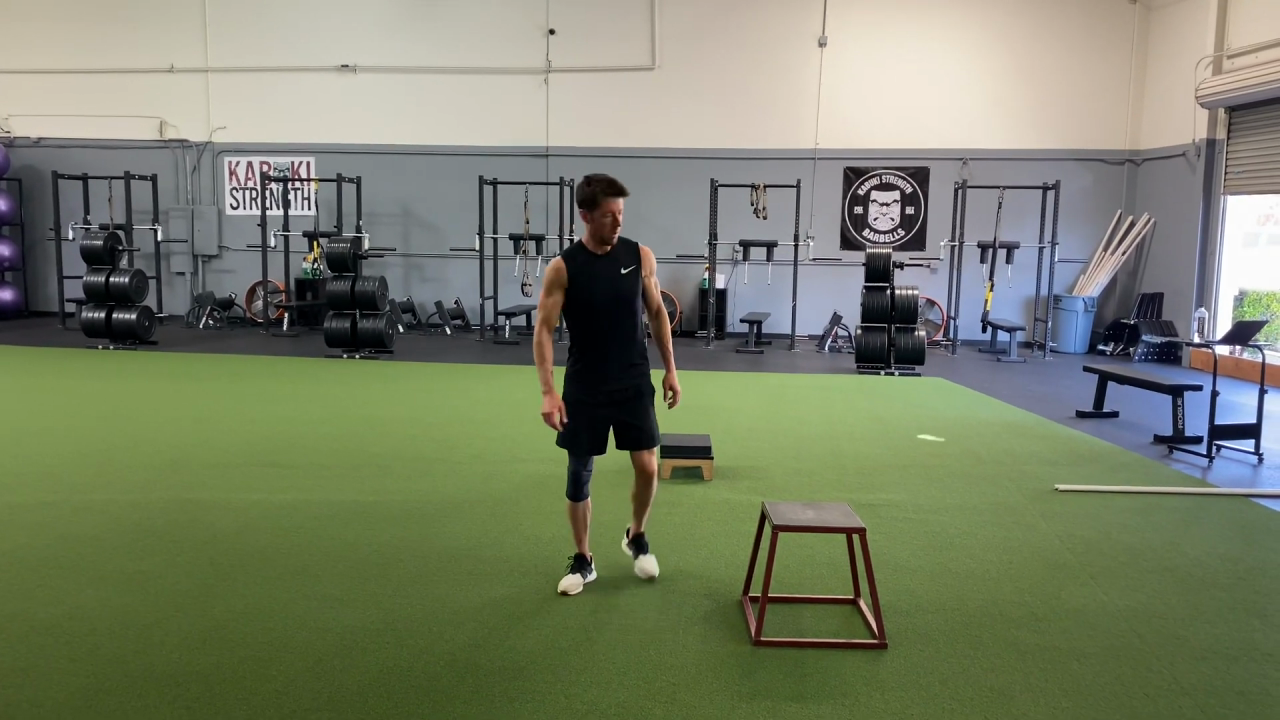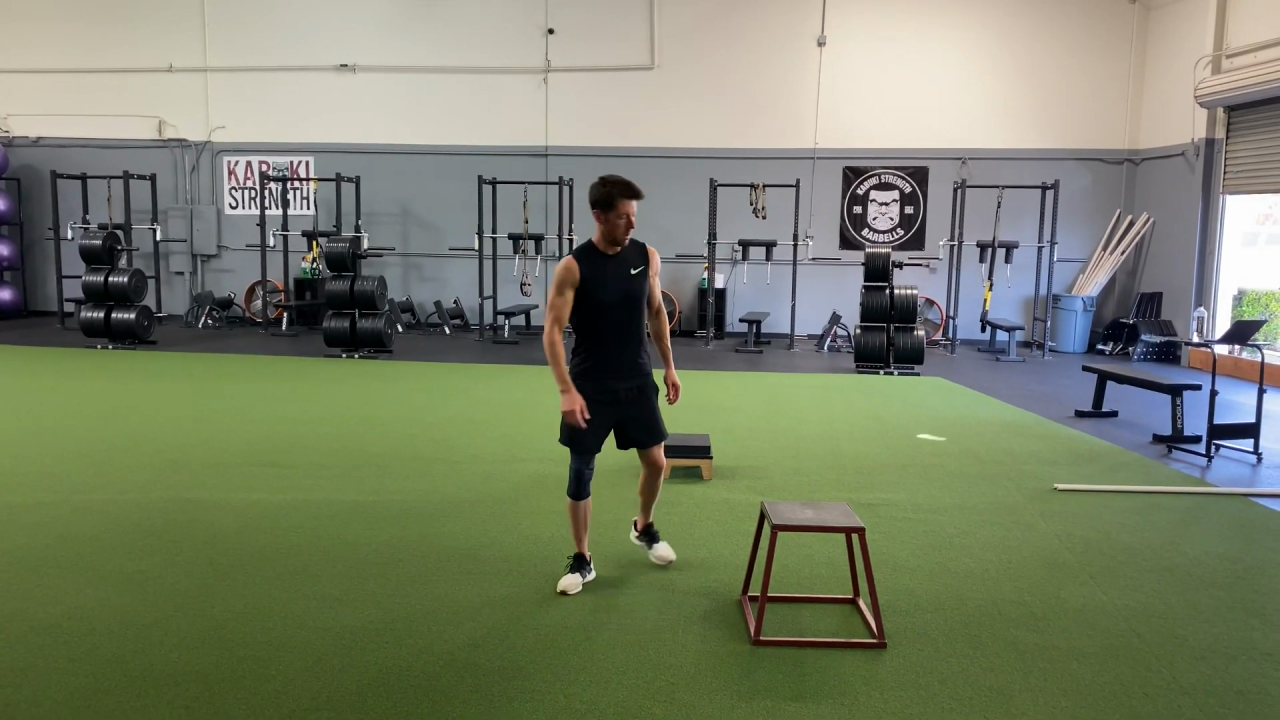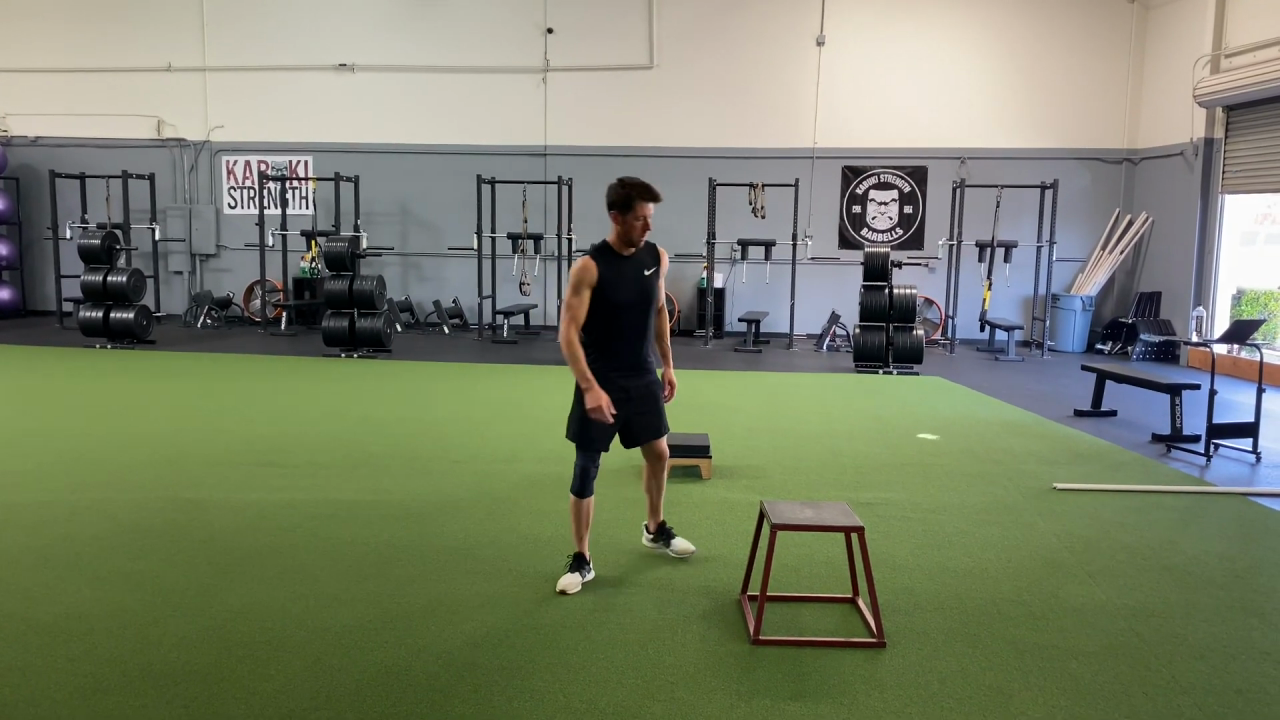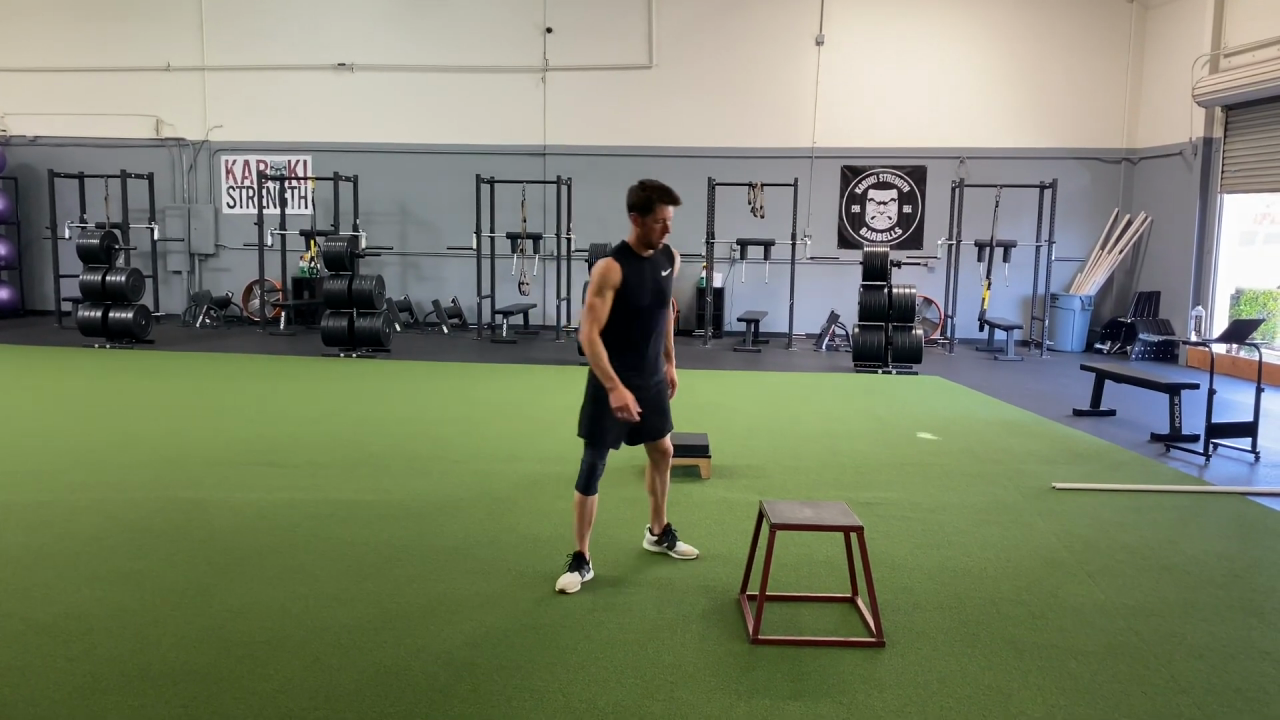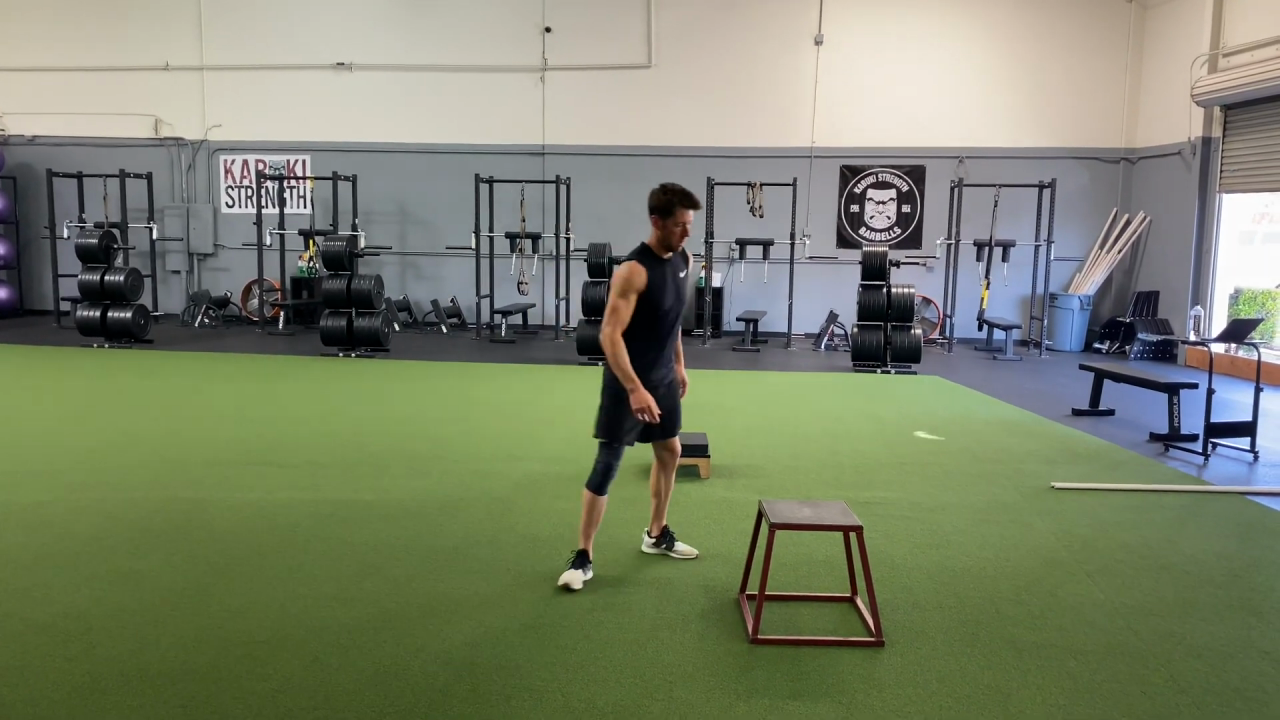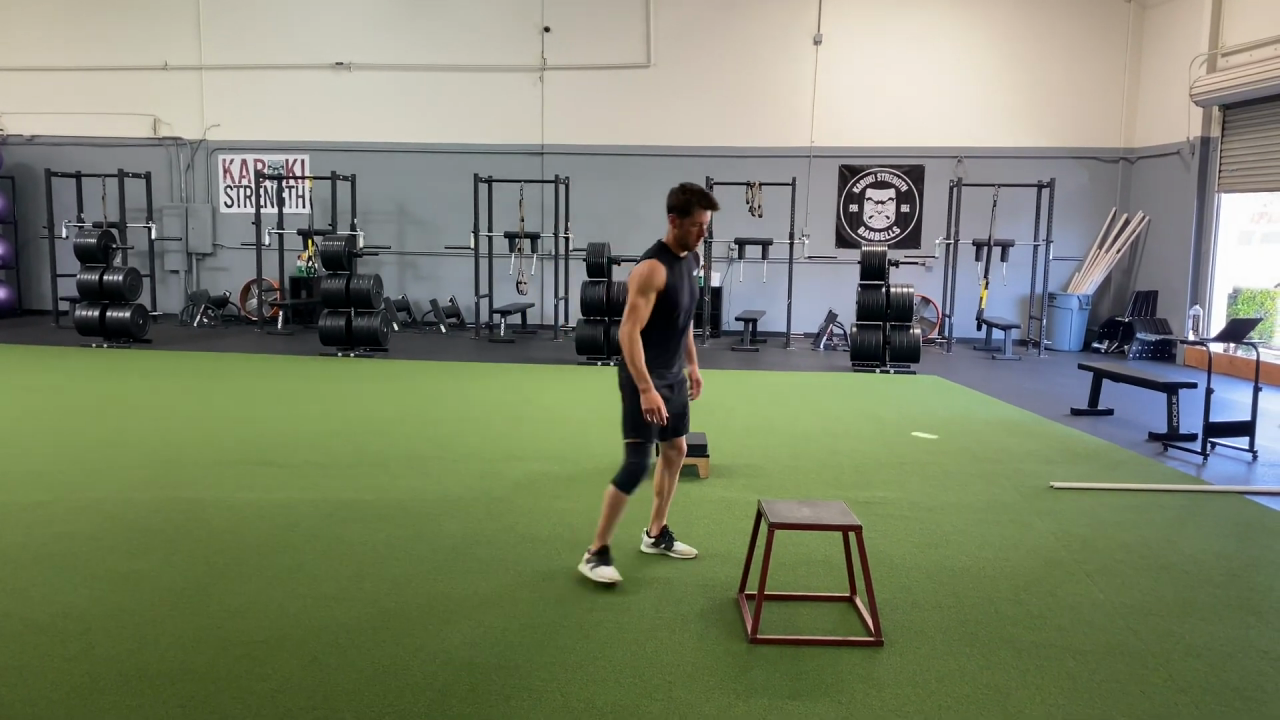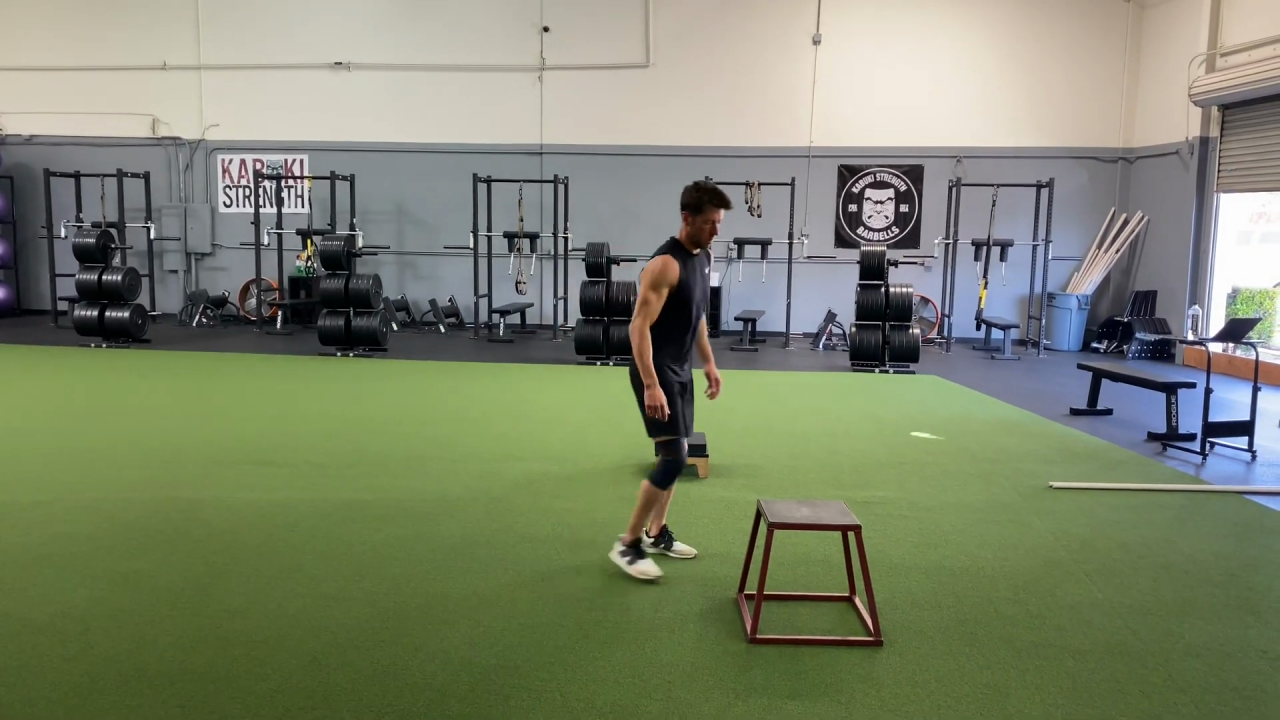
dt=0.1s
person 1, frame 1
left shoulder: (640, 257)
right shoulder: (562, 267)
left elbow: (657, 314)
right elbow: (543, 332)
left wrist: (670, 370)
right wrist: (548, 391)
left hip: (634, 382)
right hip: (584, 386)
left knee: (646, 468)
right knee: (578, 475)
left ankle: (636, 537)
right ankle: (582, 561)
person 1, frame 2
left shoulder: (646, 256)
right shoulder: (574, 267)
left elbow: (657, 314)
right elbow: (552, 332)
left wrist: (668, 366)
right wrist: (566, 391)
left hip: (638, 380)
right hip: (590, 385)
left knee: (655, 460)
right knee: (581, 472)
left ankle: (643, 527)
right ankle: (581, 561)
person 1, frame 3
left shoulder: (656, 257)
right shoulder: (589, 266)
right elbow: (569, 331)
left wrist: (667, 365)
right wrist: (589, 388)
left hip: (642, 378)
right hip: (601, 382)
left knee: (659, 455)
right knee: (585, 470)
left ankle: (655, 528)
right ankle: (580, 560)
person 1, frame 4
left shoulder: (670, 257)
right shoulder: (611, 268)
right elbow: (588, 332)
left wrist: (670, 363)
right wrist: (614, 388)
left hip: (651, 376)
right hip: (613, 380)
left knee: (662, 451)
right knee: (592, 466)
left ankle: (658, 531)
right ankle: (580, 560)
person 1, frame 5
left shoulder: (683, 259)
right shoulder: (634, 270)
right elbow: (610, 334)
left wrist: (679, 364)
right wrist: (635, 390)
left hip: (663, 375)
right hip: (629, 380)
left knee: (670, 452)
right knee: (606, 465)
left ankle: (657, 533)
right ankle: (582, 557)
person 1, frame 6
left shoulder: (691, 258)
right shoulder: (652, 268)
right elbow: (629, 332)
left wrist: (692, 363)
right wrist: (647, 390)
left hip: (671, 372)
right hip: (644, 375)
left knee: (675, 452)
right knee: (635, 464)
left ankle: (657, 533)
right ankle: (597, 552)
person 1, frame 7
left shoulder: (703, 256)
right shoulder: (665, 263)
right elbow: (639, 326)
left wrist: (709, 363)
right wrist: (651, 385)
left hip: (681, 368)
right hip: (657, 372)
left knee: (680, 452)
right knee: (671, 459)
left ankle: (655, 533)
right ankle: (629, 543)
